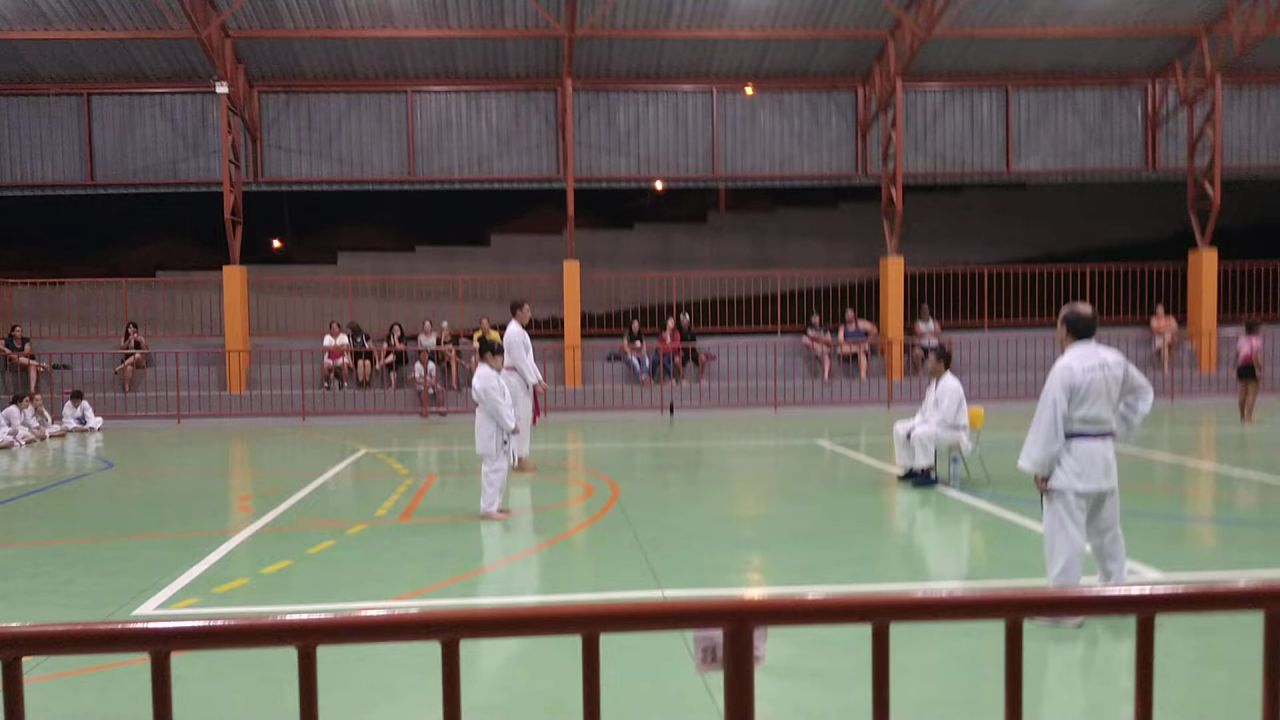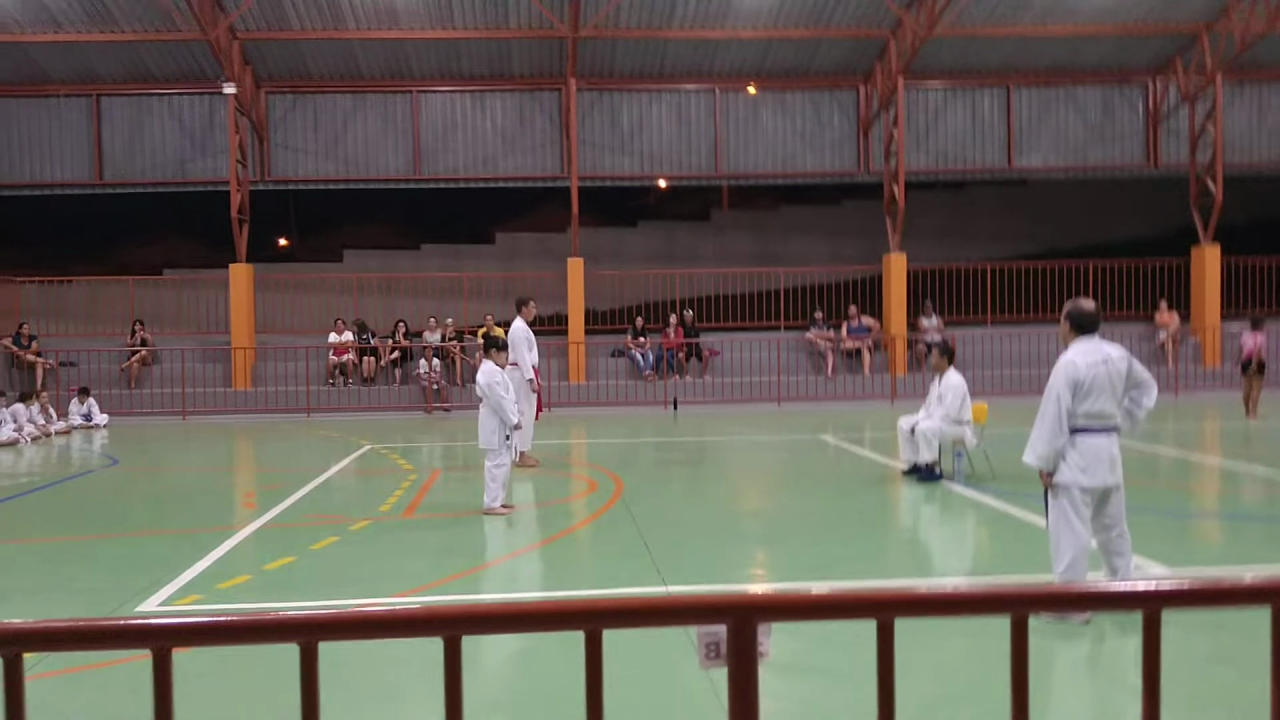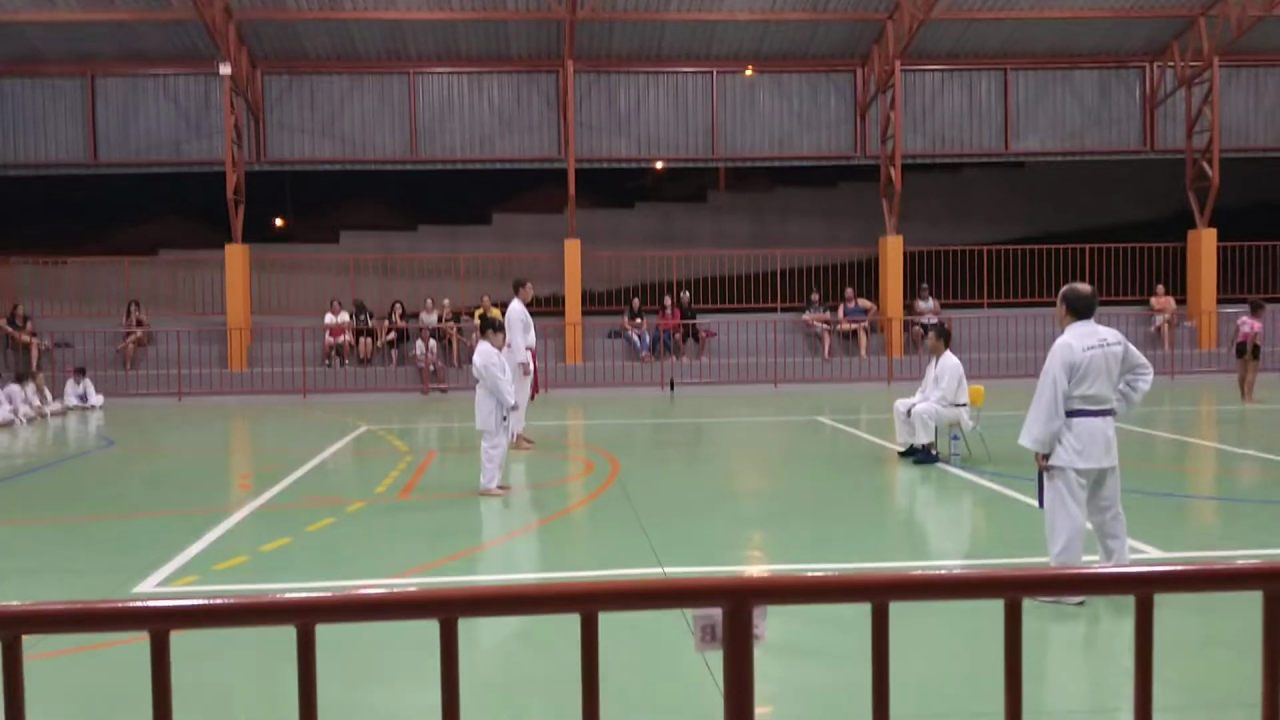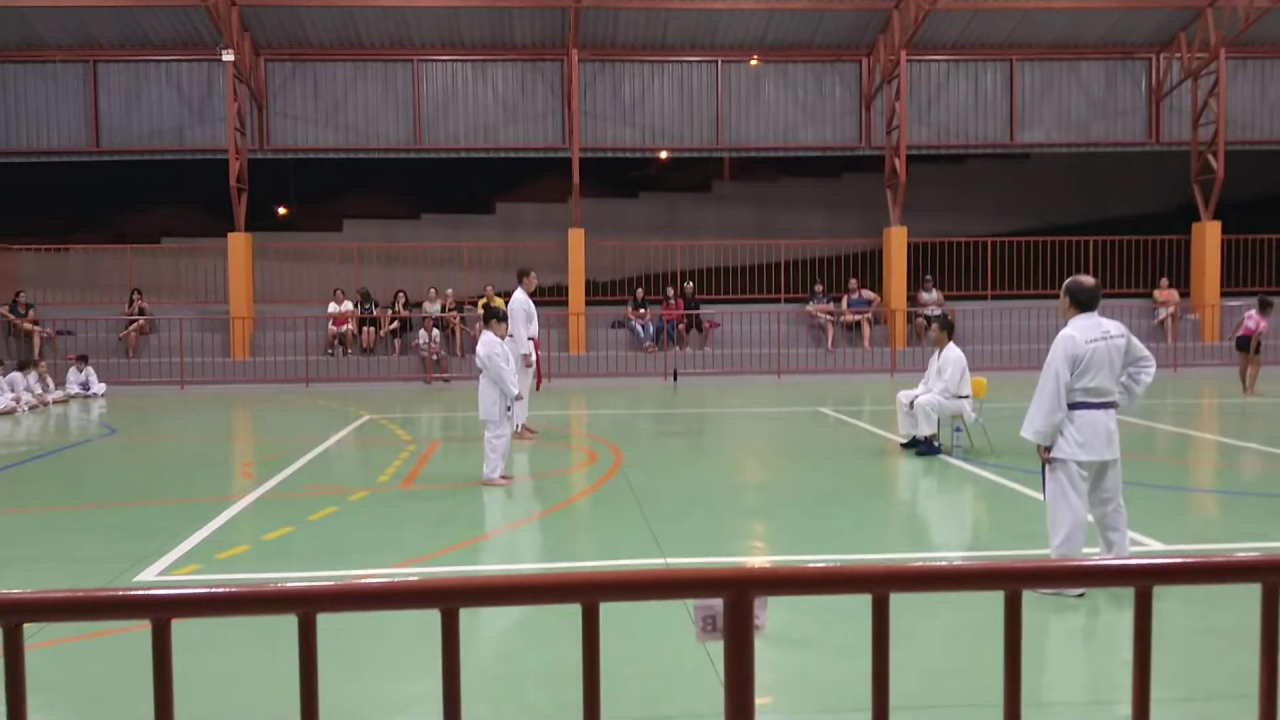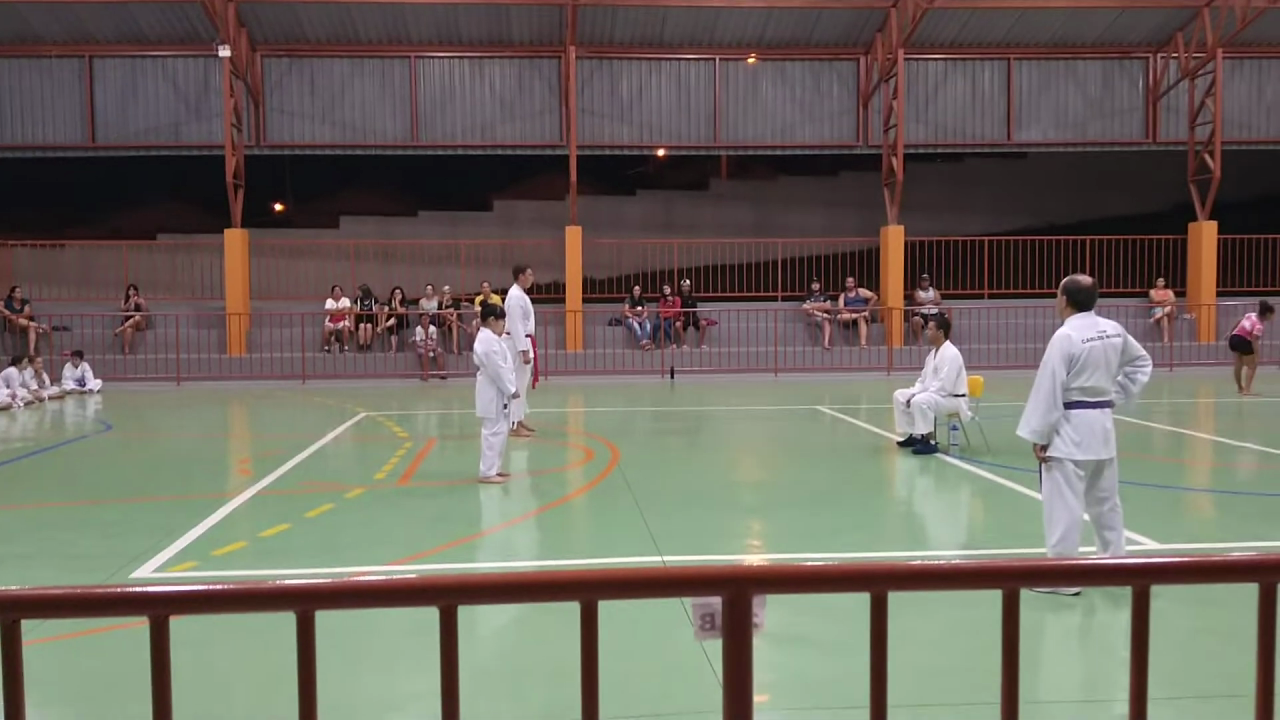
dt=0.2s
person 1, frame 1
left shoulder: (1066, 366)
left elbow: (1050, 420)
right elbow: (1142, 393)
left wrist: (1040, 466)
right wrist: (1117, 426)
left hip: (1071, 460)
right hip: (1103, 456)
left knee: (1065, 535)
right knee: (1106, 530)
person 1, frame 2
left shoulder: (1069, 362)
left elbow: (1054, 416)
right elbow: (1146, 388)
left wrist: (1045, 462)
right wrist: (1122, 421)
left hip: (1076, 456)
right hip: (1108, 451)
left knee: (1071, 531)
right knee: (1113, 526)
person 1, frame 3
left shoulder: (1065, 345)
left elbow: (1050, 398)
right elbow: (1142, 371)
left wrist: (1040, 444)
right wrist: (1117, 404)
left hip: (1072, 438)
right hip: (1103, 433)
left knee: (1066, 513)
right knee: (1108, 509)
person 1, frame 4
left shoulder: (1068, 337)
left elbow: (1052, 391)
right elbow: (1145, 363)
left wrist: (1042, 436)
right wrist: (1120, 396)
left hip: (1073, 430)
right hip: (1106, 426)
left knee: (1067, 505)
right knee: (1109, 501)
person 1, frame 5
left shoulder: (1065, 336)
left elbow: (1049, 390)
right elbow: (1141, 363)
left wrist: (1039, 435)
right wrist: (1115, 395)
left hip: (1070, 430)
right hip: (1102, 425)
left knee: (1063, 504)
right knee: (1105, 500)
